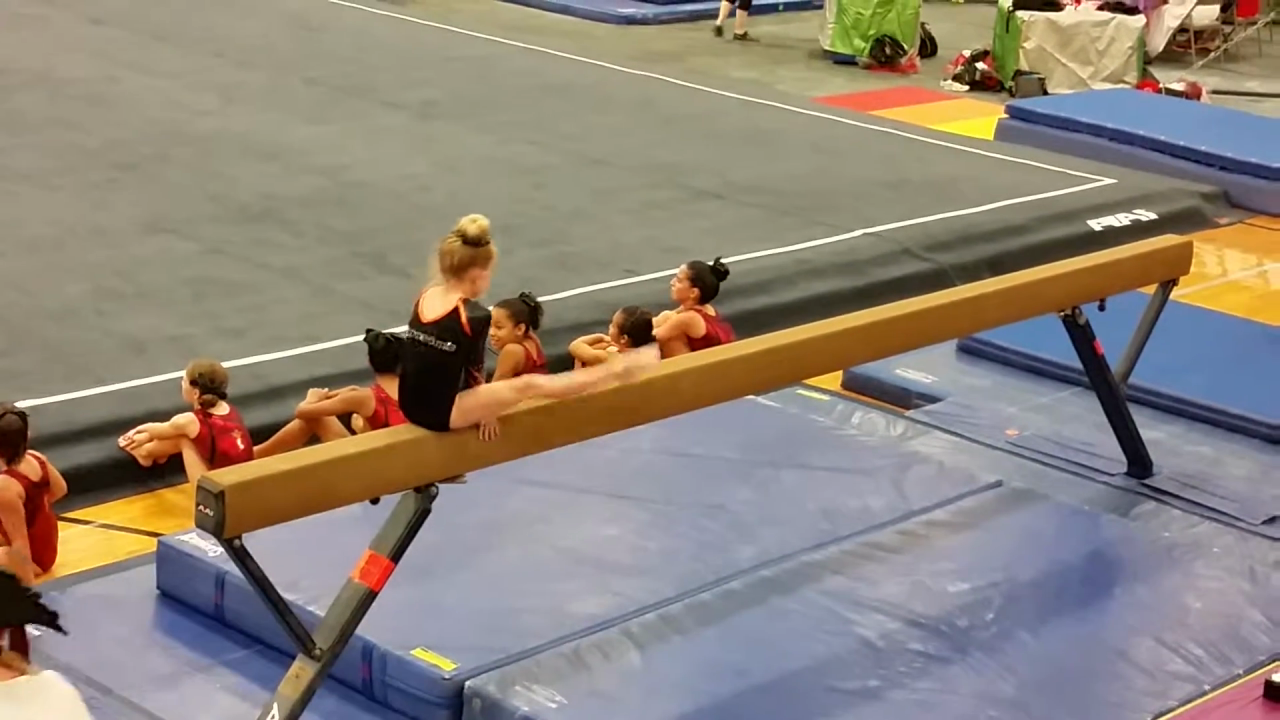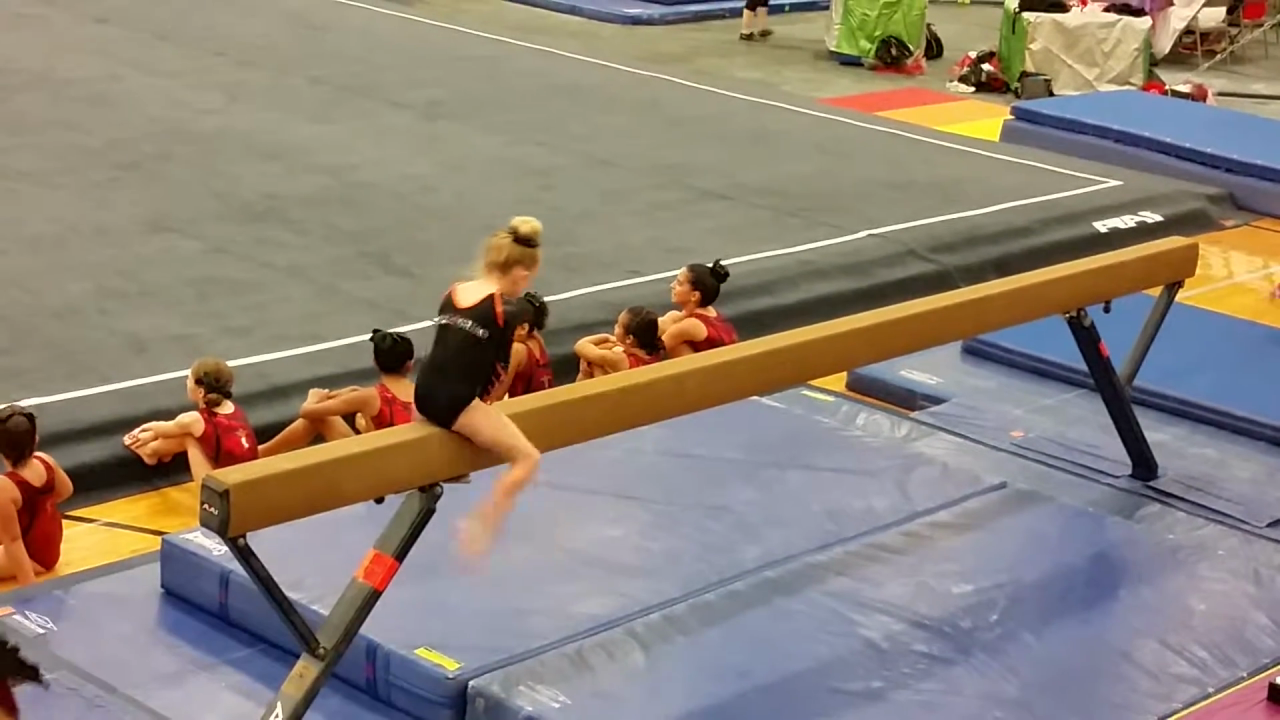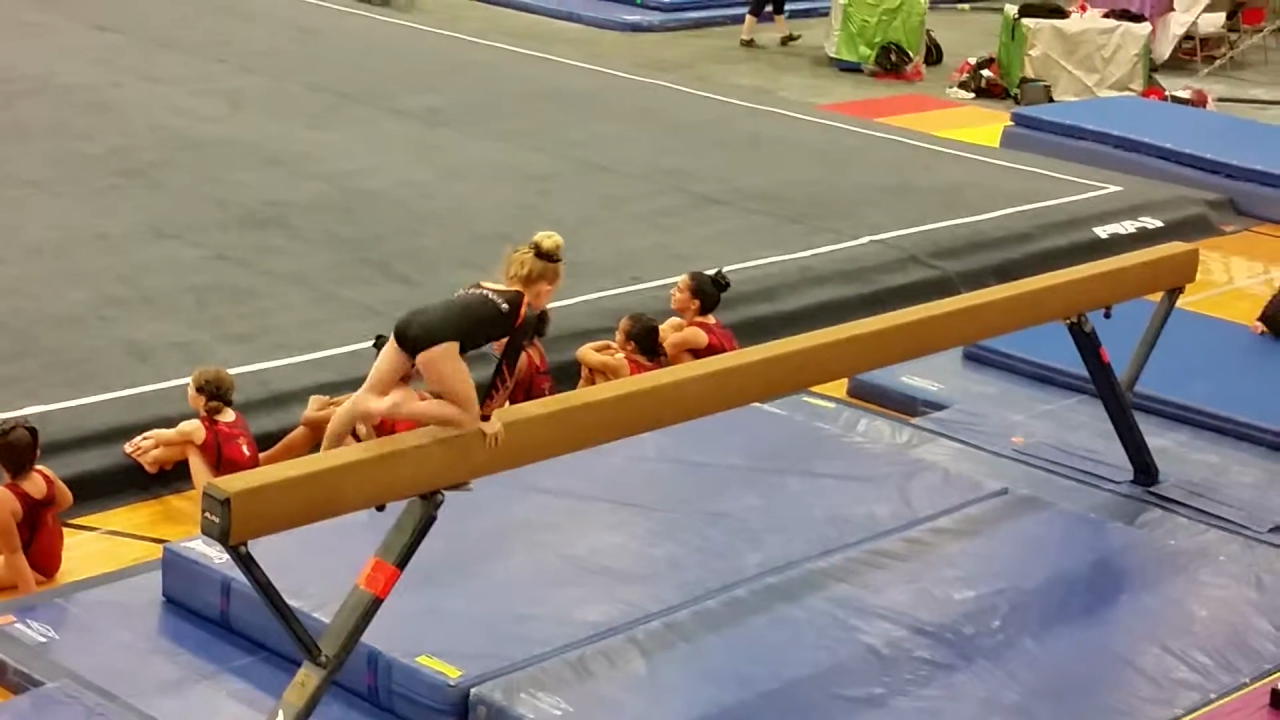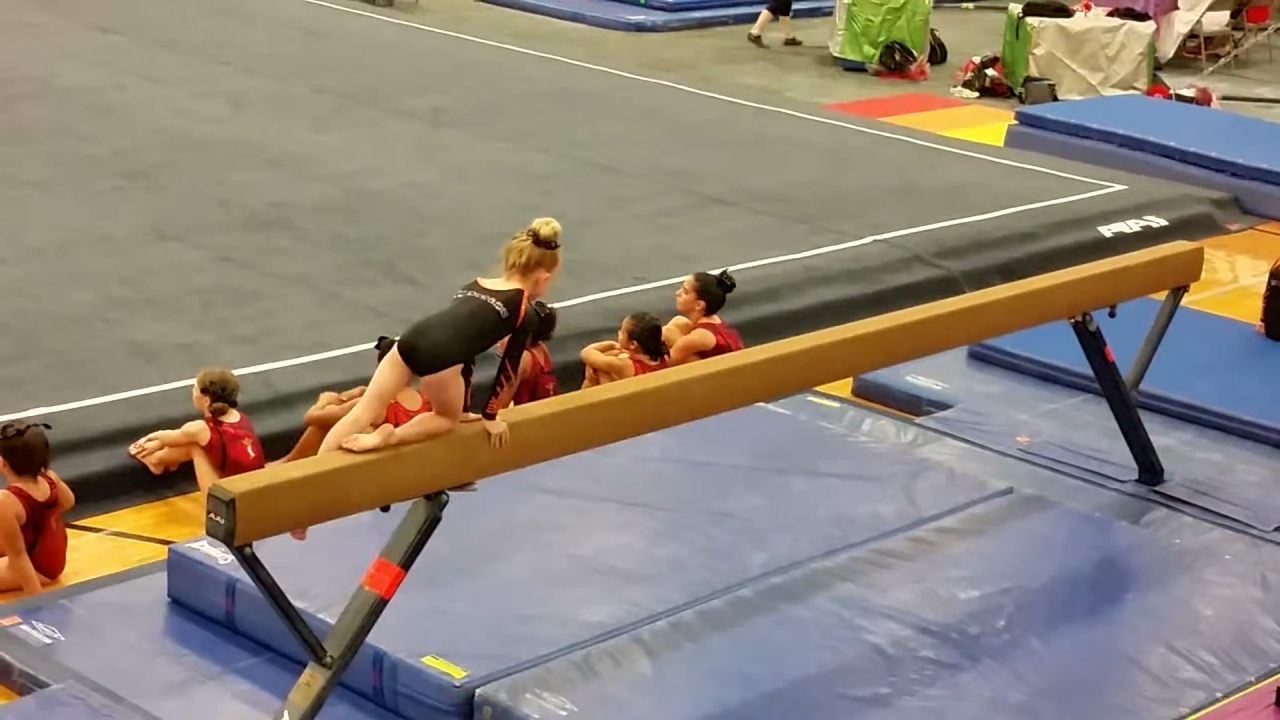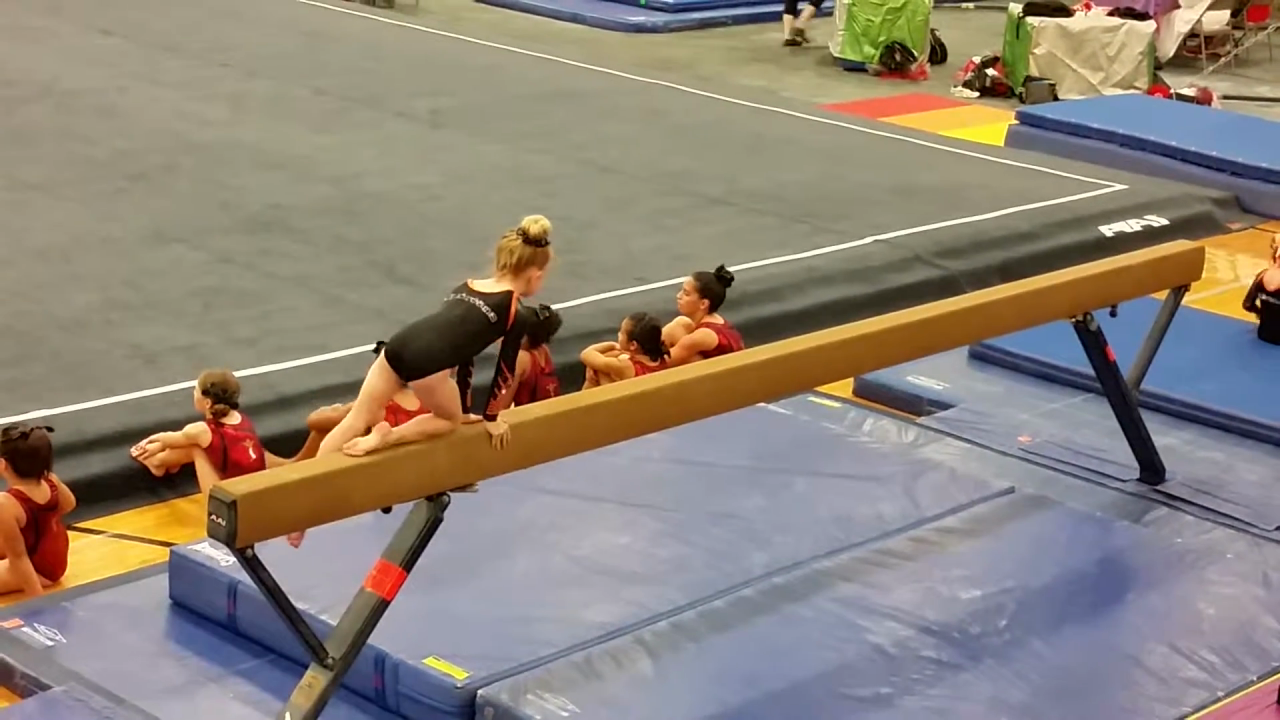
dt=0.3s
person 1, frame 1
left shoulder: (423, 299)
right shoulder: (476, 316)
right elbow: (474, 371)
right wrist: (483, 412)
left hip: (410, 408)
right hip: (439, 412)
right knee: (530, 385)
right ankle: (619, 369)
person 1, frame 2
left shoulder: (454, 293)
right shoulder: (506, 312)
right elbow: (496, 369)
right wrist: (484, 404)
left hip: (425, 396)
right hip: (455, 404)
right knee: (528, 458)
right ankle: (482, 525)
person 1, frame 3
left shoulder: (477, 289)
right shoulder: (523, 317)
right elbow: (505, 373)
right wrist: (485, 418)
left hip: (409, 324)
right hip: (435, 339)
left knee: (362, 399)
right knee: (467, 415)
right ankle: (397, 407)
person 1, frame 4
left shoulder: (474, 286)
right shoulder: (524, 315)
right elbow: (508, 371)
left wrist: (462, 408)
right wrist: (491, 417)
left hip: (412, 339)
right hip: (438, 358)
left knee: (363, 412)
right knee: (448, 418)
right ankle: (390, 437)
person 1, frame 5
left shoulder: (467, 287)
right shoulder: (517, 316)
right elbow: (504, 372)
left wrist: (464, 409)
right wrist: (491, 419)
left hip: (399, 345)
right hip: (425, 362)
left knee: (355, 420)
right knee: (450, 419)
right ankle: (386, 436)
